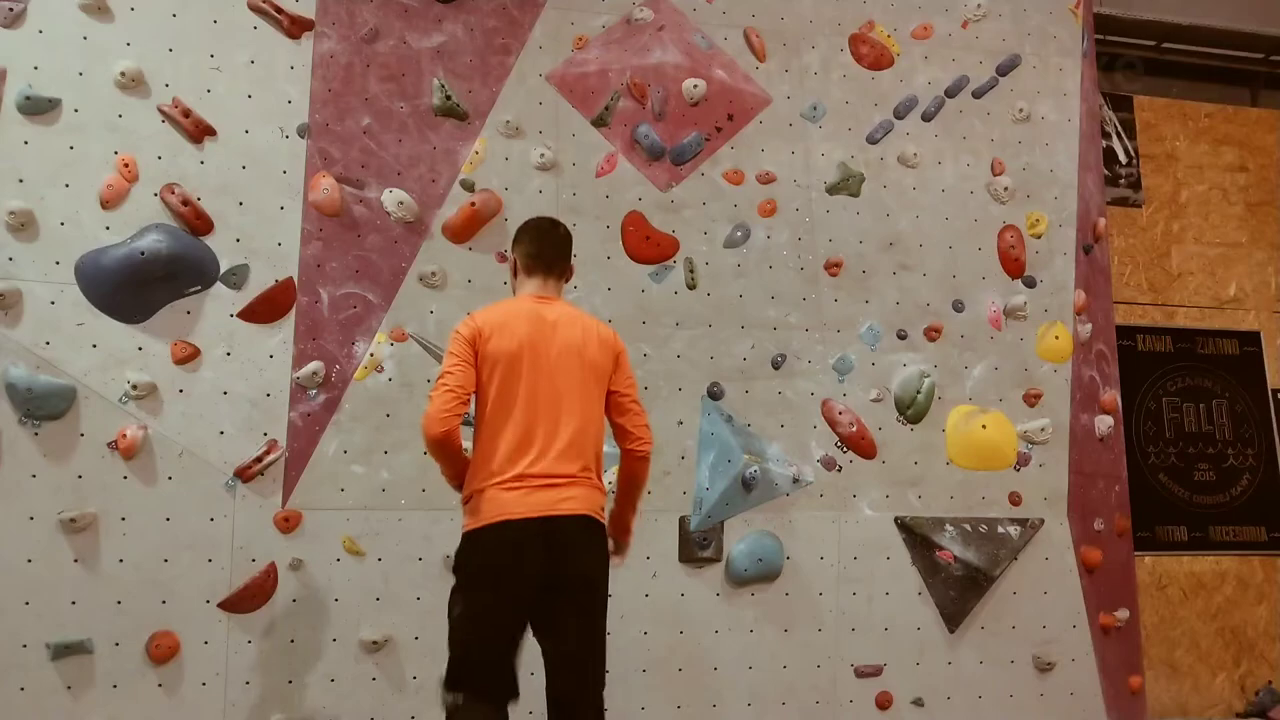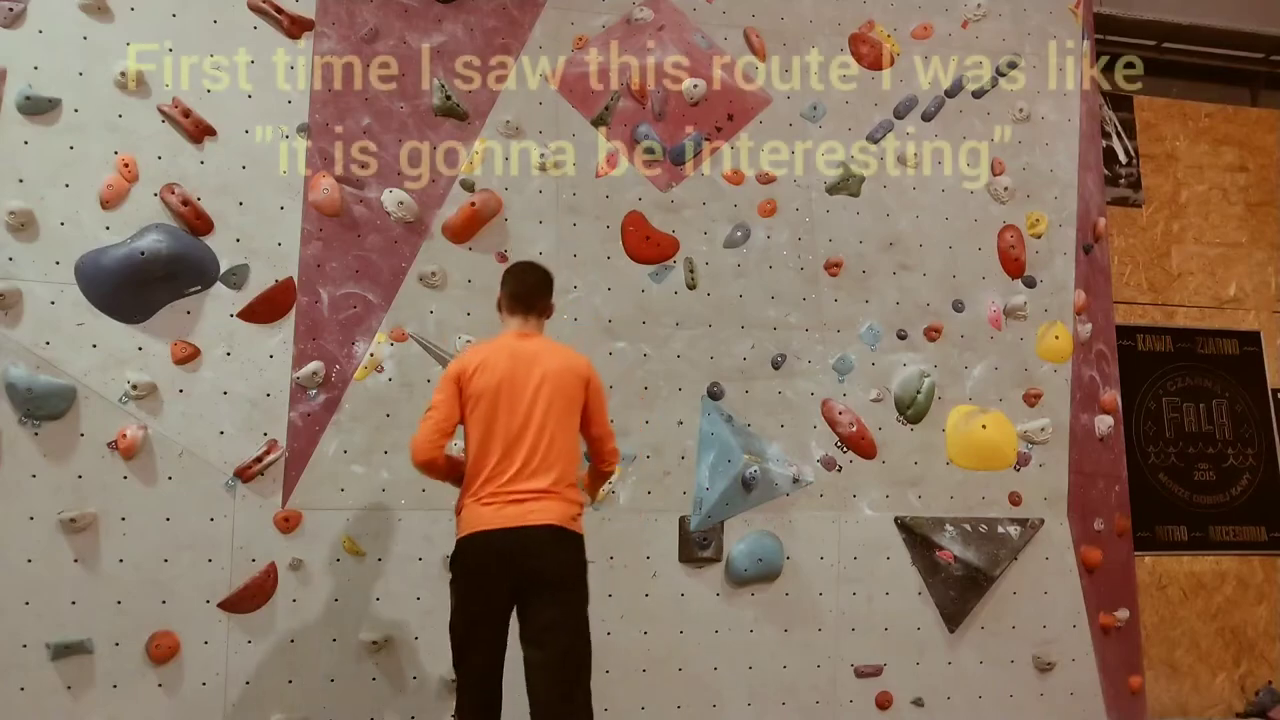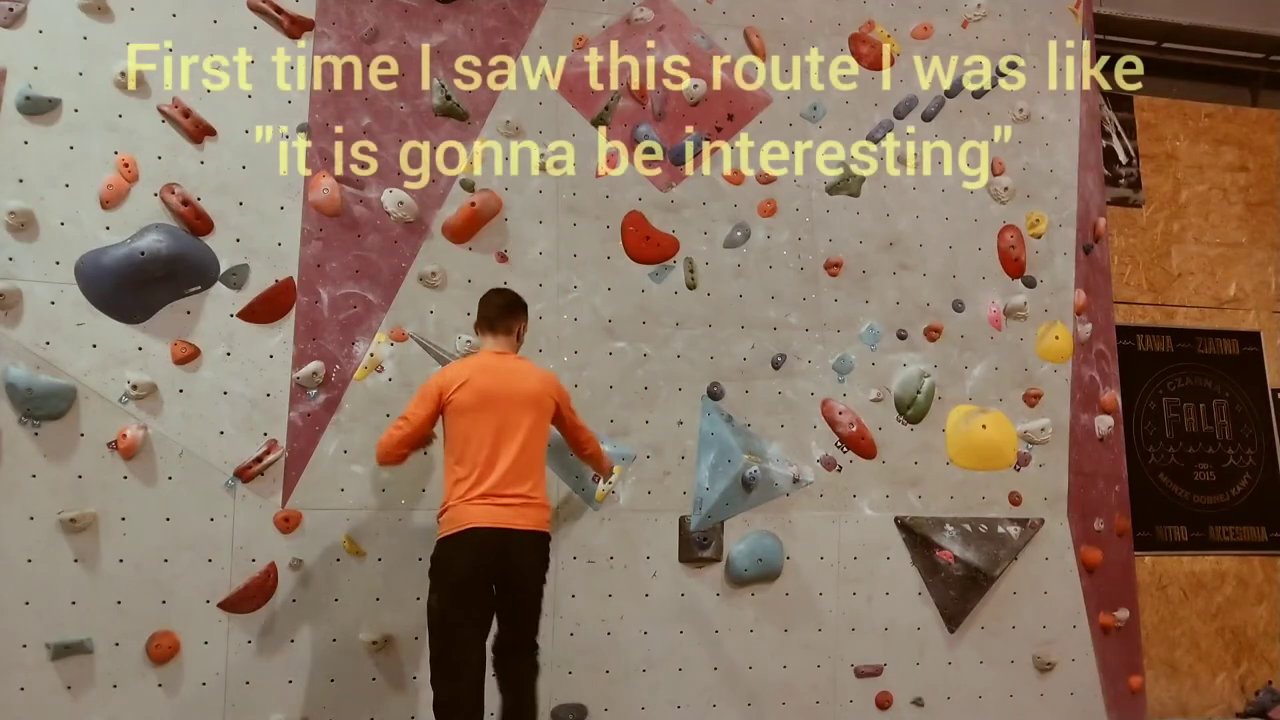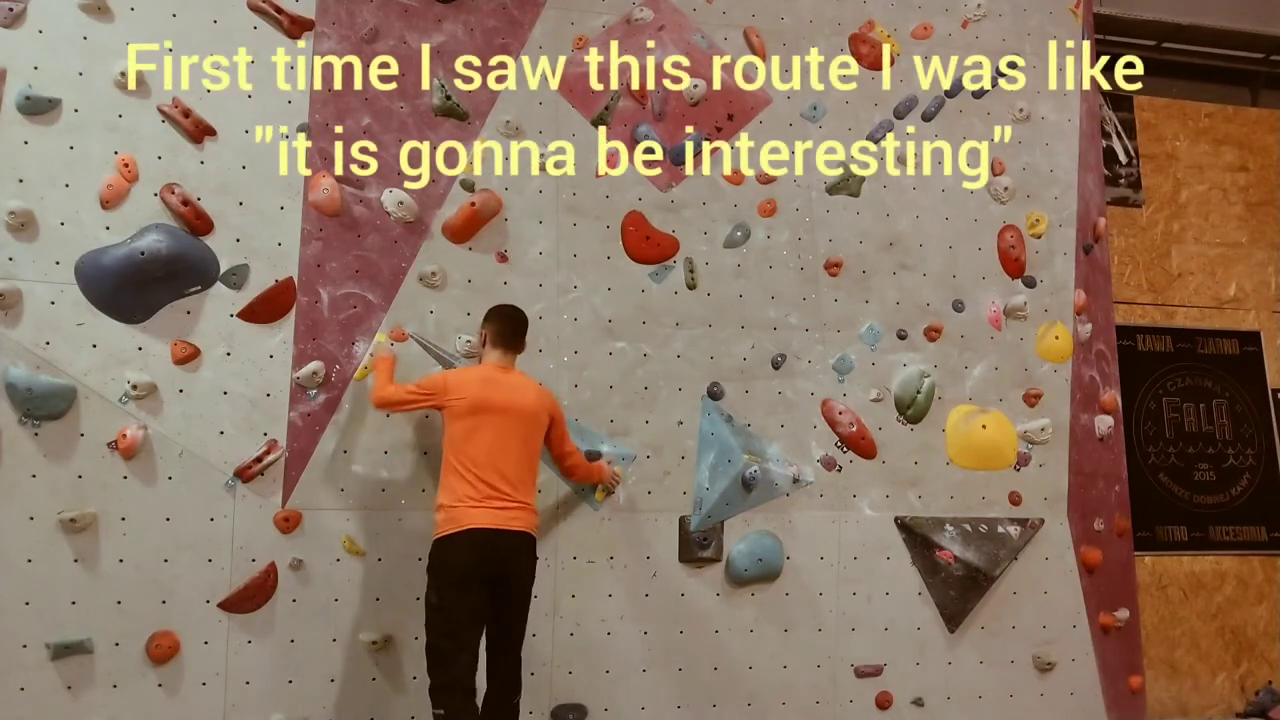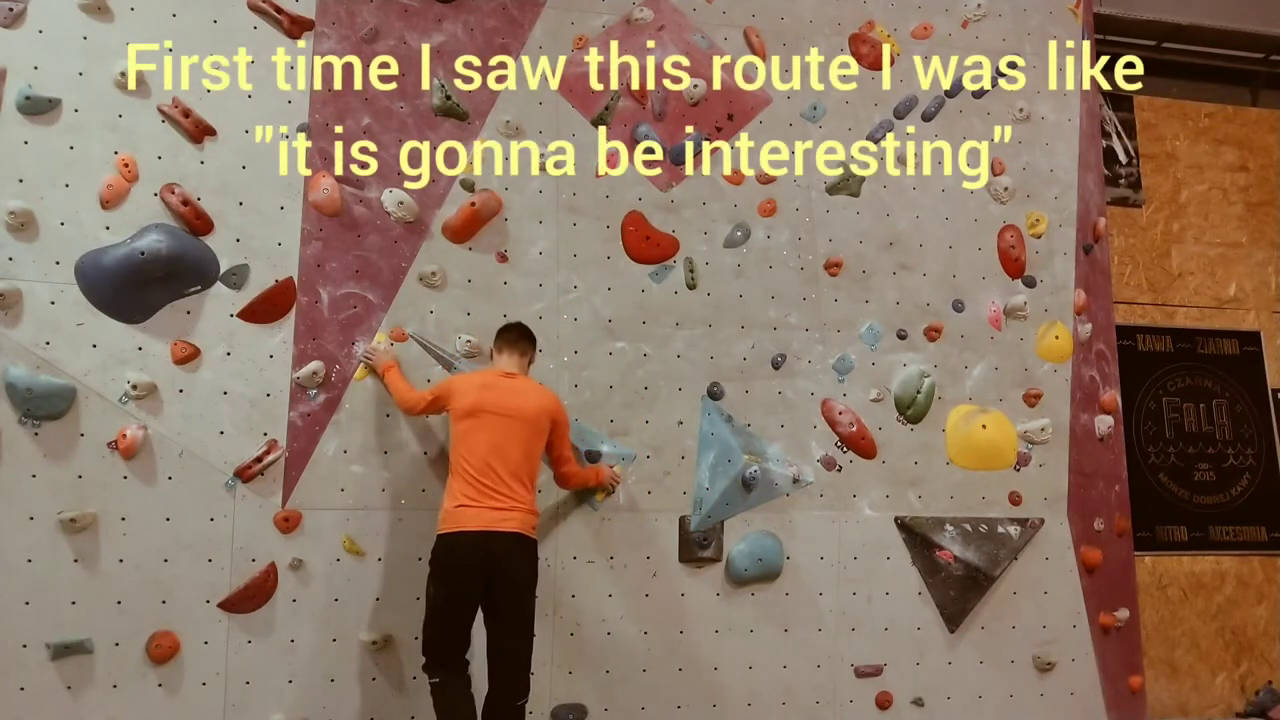
dt=0.4s
person 1, frame 1
left shoulder: (480, 327)
right shoulder: (602, 337)
left elbow: (438, 427)
right elbow: (638, 445)
left wrist: (464, 479)
right wrist: (621, 521)
left hip: (499, 526)
right hip: (579, 529)
person 1, frame 2
left shoulder: (467, 364)
right shoulder: (577, 367)
left elbow: (425, 454)
right elbow: (606, 459)
right wrist: (585, 490)
left hip: (483, 538)
right hip: (554, 537)
person 1, frame 3
left shoulder: (449, 379)
right shoulder: (545, 383)
left elbow: (387, 452)
right elbow: (583, 443)
left wrist: (423, 437)
right wrist: (603, 464)
left hip: (464, 536)
right hip: (528, 535)
left knee: (458, 675)
right knee: (518, 655)
person 1, frame 4
left shoulder: (452, 384)
right shoulder: (542, 399)
left elbow: (383, 396)
right elbow: (571, 465)
left wrist: (384, 360)
right wrist: (601, 472)
left hip: (462, 537)
right hip: (518, 541)
left knee: (452, 671)
right knee: (505, 666)
person 1, frame 5
left shoulder: (460, 387)
right shoulder: (548, 403)
left elbow: (410, 402)
right elbow: (567, 476)
left wrist: (387, 367)
right wrist: (598, 475)
left hip: (460, 537)
right hip: (517, 541)
left knee: (444, 659)
right knee: (510, 666)
